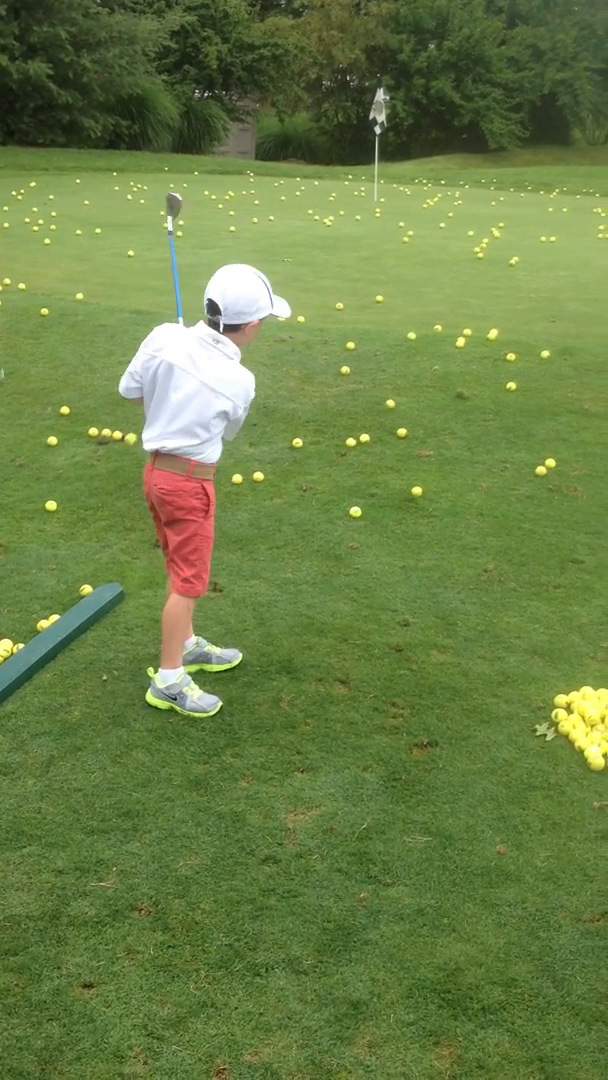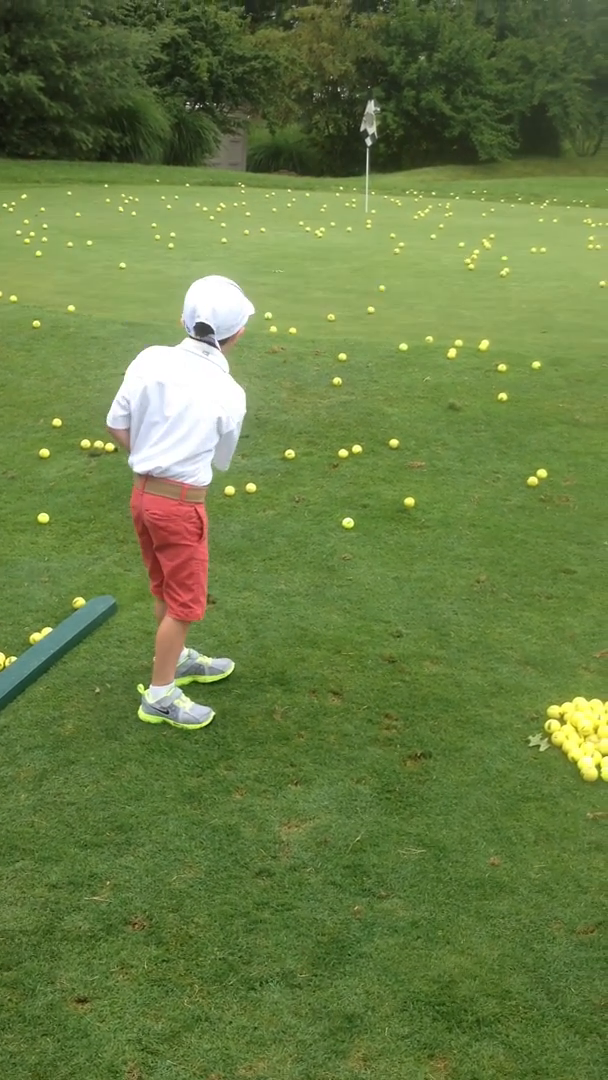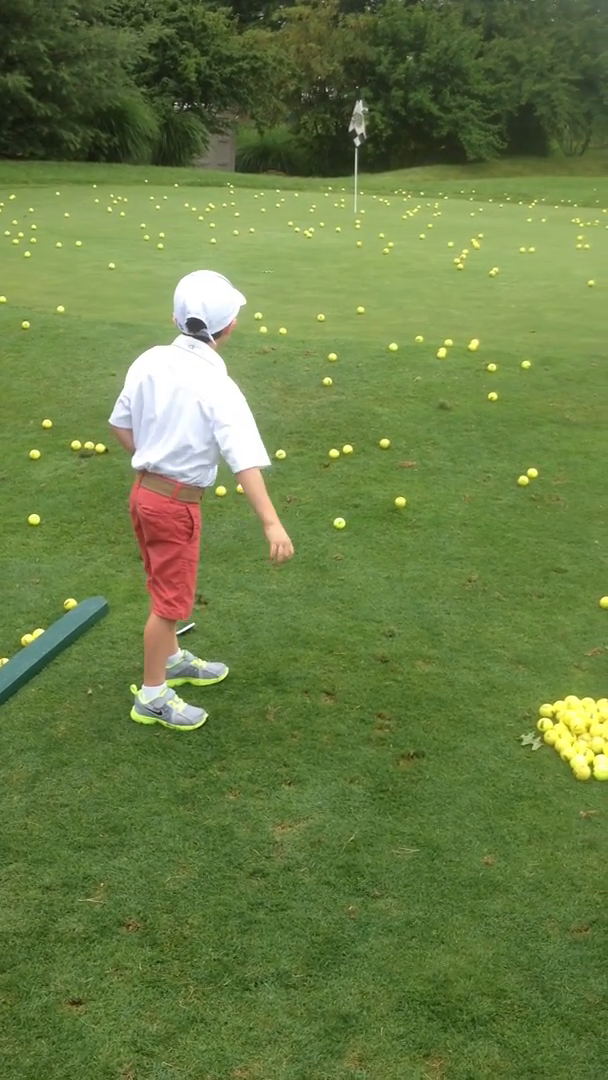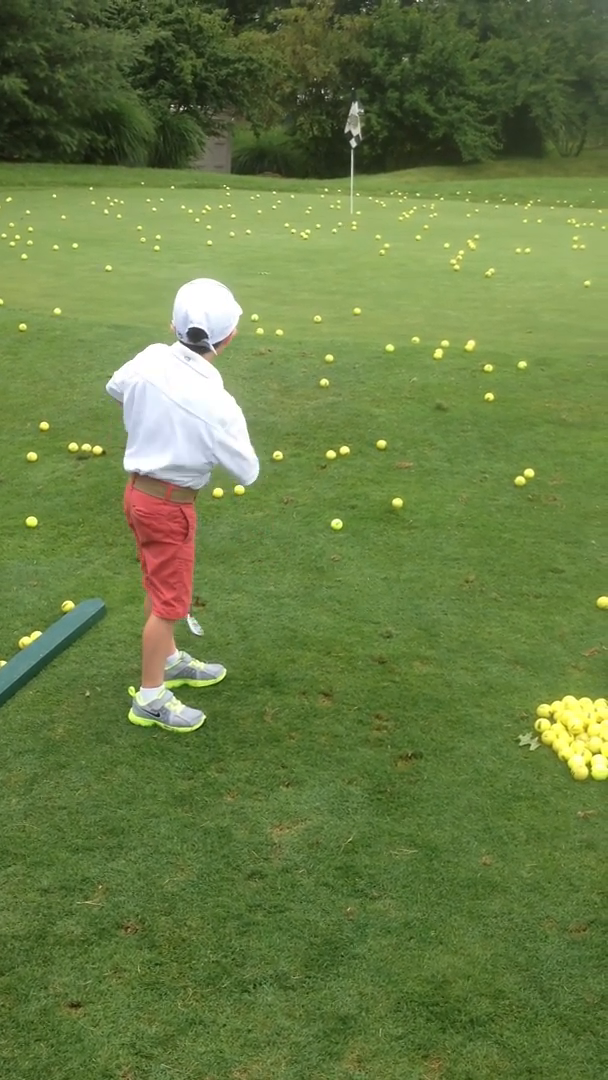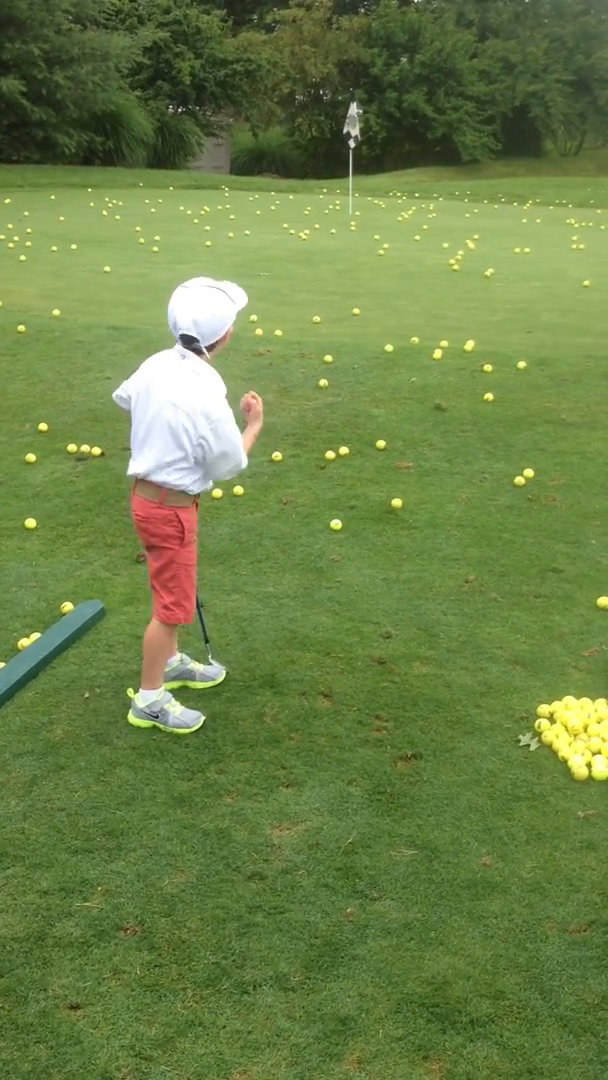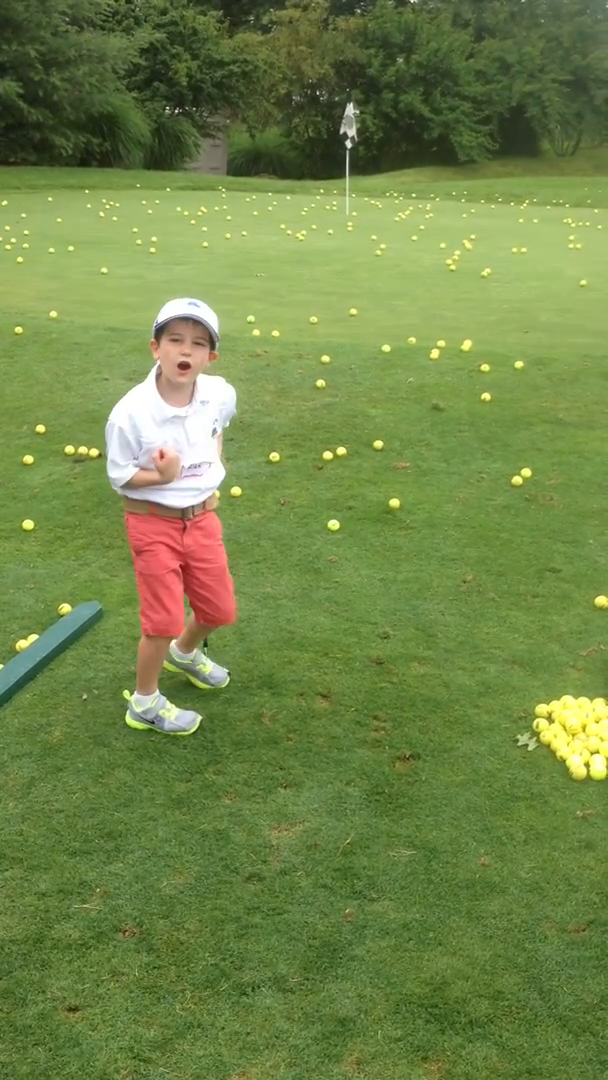
dt=0.5s
person 1, frame 1
left shoulder: (164, 338)
right shoulder: (239, 382)
left elbow: (131, 389)
right elbow: (227, 434)
left hip: (157, 469)
right hip: (190, 482)
left knee: (181, 566)
right knee: (189, 578)
left ankle: (185, 645)
right ankle: (168, 679)
person 1, frame 2
left shoulder: (150, 361)
right shoulder: (228, 395)
left elbow: (118, 427)
right elbow: (219, 459)
left hip: (143, 493)
right hip: (180, 504)
left knee: (167, 590)
right knee: (185, 601)
left ankle: (178, 659)
right ankle: (159, 694)
person 1, frame 3
left shoulder: (149, 362)
right shoulder: (216, 387)
left elbow: (121, 426)
right elbow: (244, 460)
right wrist: (271, 523)
left hip: (144, 490)
right hip: (176, 502)
left knee: (164, 587)
right knee: (169, 599)
left ankle: (170, 659)
right ankle: (152, 696)
person 1, frame 4
left shoulder: (150, 359)
right shoulder: (215, 403)
left elbow: (117, 389)
right elbow: (247, 472)
right wrist: (240, 448)
left hip: (138, 489)
right hip: (170, 504)
left knee: (161, 588)
right knee: (168, 599)
left ankle: (168, 660)
right ankle: (149, 697)
person 1, frame 5
left shoulder: (158, 365)
right shoulder: (207, 401)
left elbow: (123, 399)
right elbow: (227, 466)
right wrist: (253, 426)
left hip: (149, 494)
right hip: (170, 507)
left knee: (170, 590)
right knee: (172, 603)
left ankle: (168, 661)
right ankle: (148, 698)
person 1, frame 6
left shoulder: (220, 393)
right shoulder: (129, 413)
right elbow: (119, 474)
left wrist: (213, 464)
right wrist: (161, 477)
left hip: (202, 518)
right hip: (151, 524)
left knee: (219, 610)
right knee: (163, 624)
left ankle: (186, 652)
right ankle: (144, 703)
